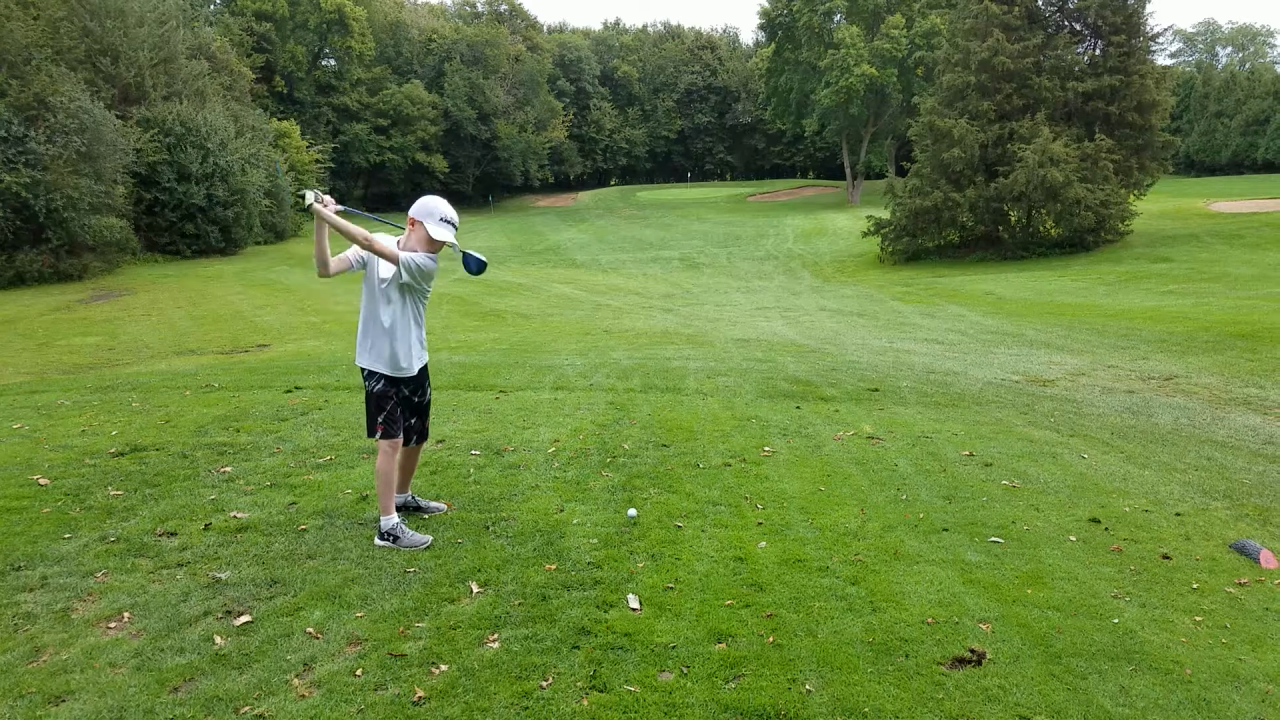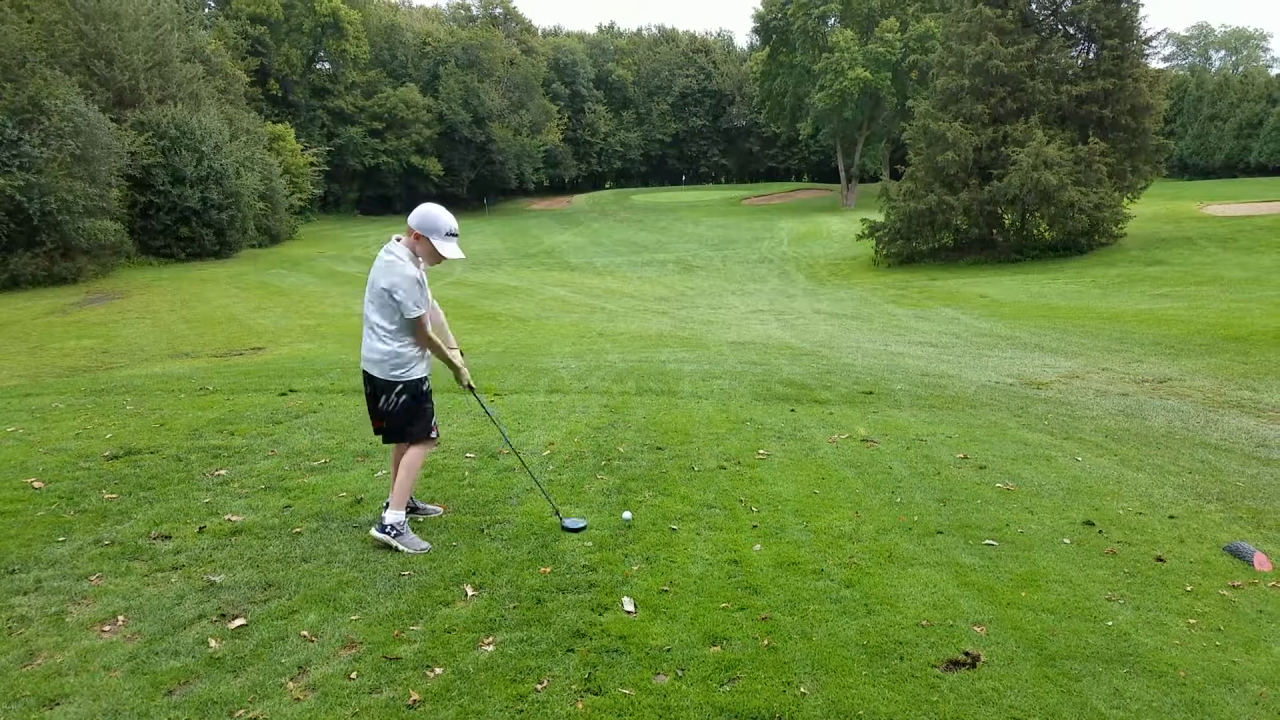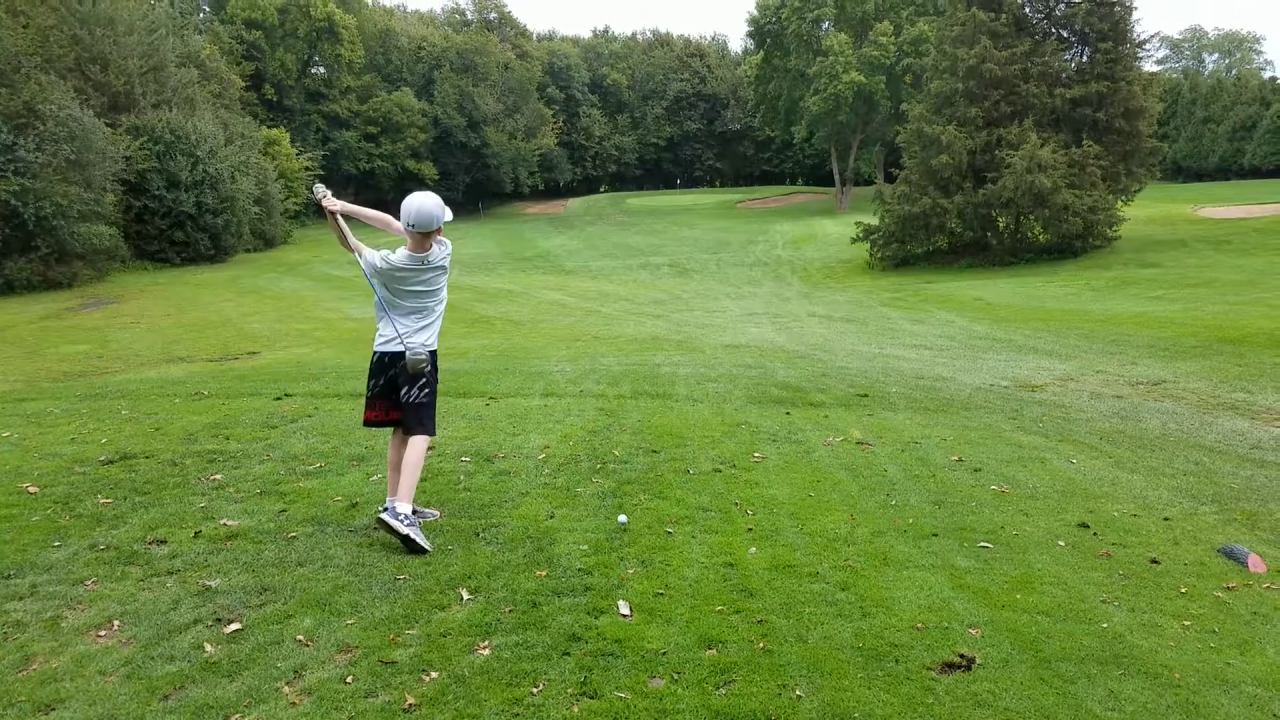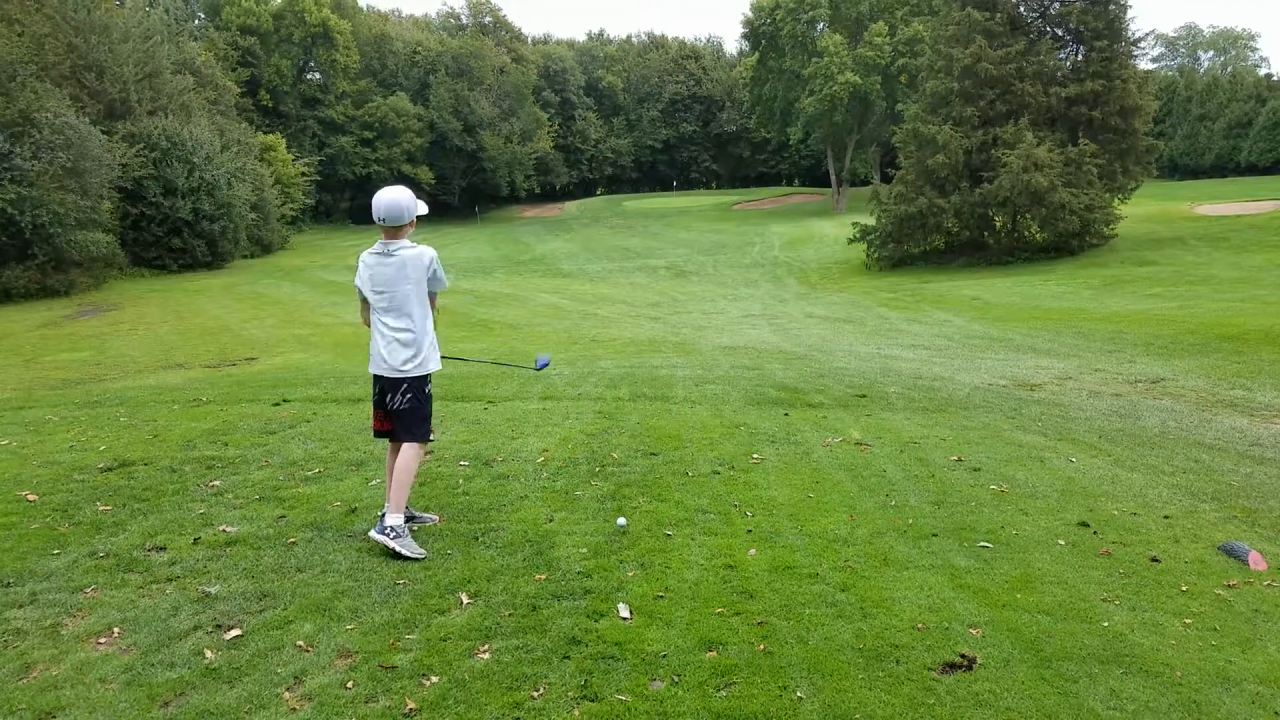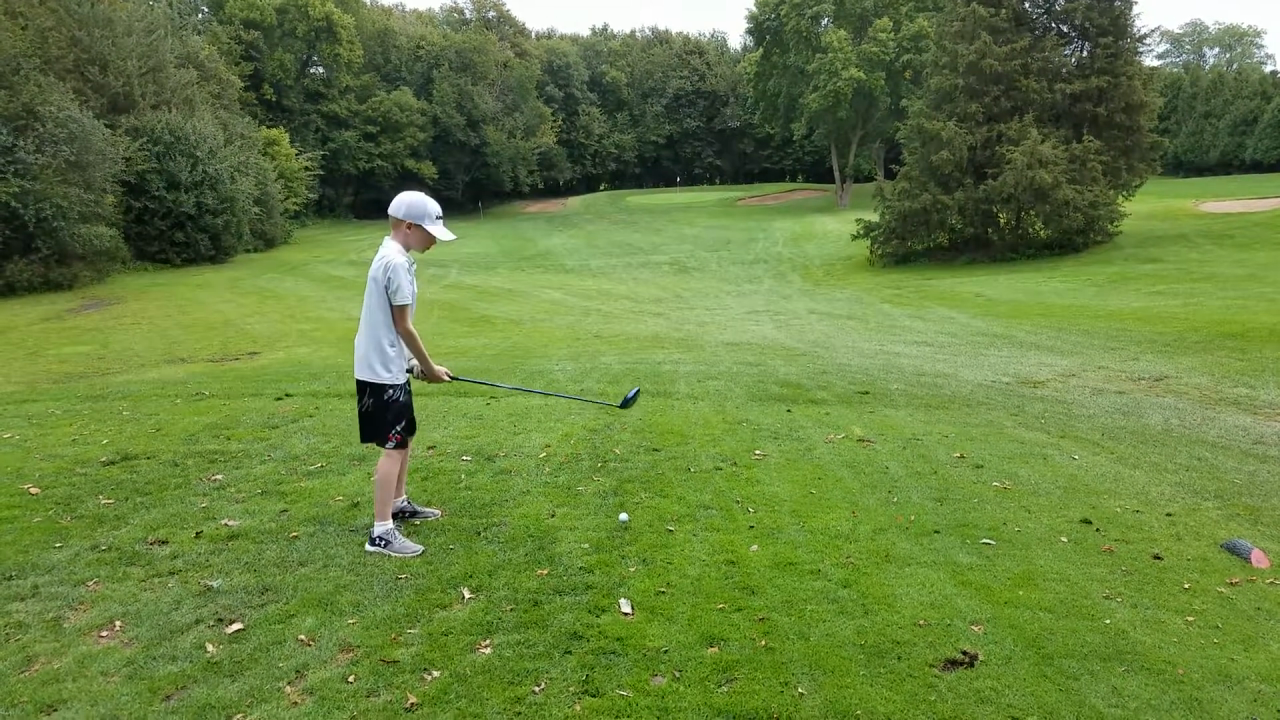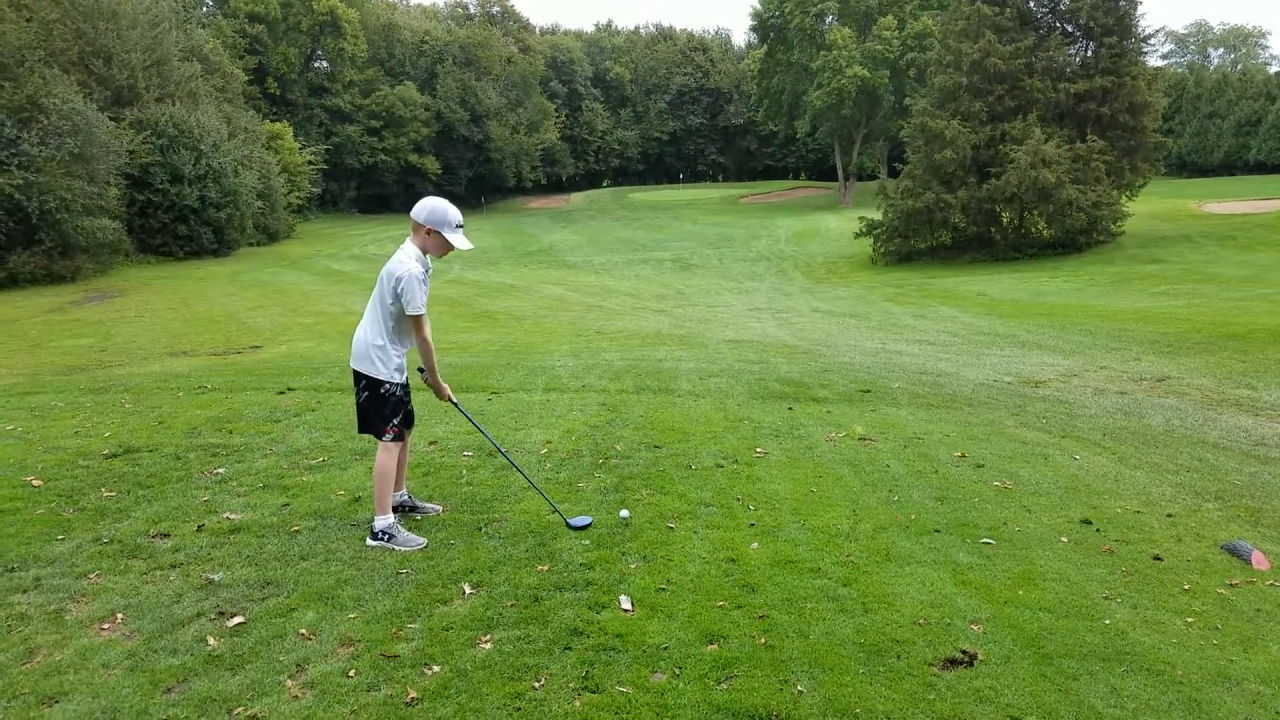
dt=0.7s
person 1, frame 1
left shoulder: (425, 265)
right shoulder: (377, 248)
left elbow: (369, 243)
right elbow: (326, 270)
left wrist: (327, 213)
right wrist: (322, 221)
left hip: (413, 365)
right hip: (379, 364)
left knee: (415, 438)
right knee: (391, 441)
left ankle: (403, 498)
right ankle: (388, 527)
person 1, frame 2
left shoulder: (395, 250)
right shoulder: (401, 269)
left elbow: (430, 305)
right elbow: (424, 334)
left wrist: (453, 347)
right wrist: (455, 365)
left hip: (382, 363)
right hip: (397, 368)
left knee: (412, 434)
right knee: (422, 438)
left ankle: (399, 499)
right ankle: (392, 523)
person 1, frame 3
left shoulder: (386, 265)
right shoulder: (443, 251)
left elbow: (351, 245)
right elbow: (391, 224)
left wrist: (336, 213)
right wrist: (344, 207)
left hip: (385, 352)
right hip: (420, 354)
left knee: (400, 429)
right knee: (420, 432)
left ankle: (395, 503)
right ankle: (400, 510)
person 1, frame 4
left shoulder: (366, 261)
right shoulder: (425, 256)
left elbow: (366, 318)
right elbow: (432, 306)
left hip: (381, 364)
right hip: (414, 364)
left knee: (397, 438)
right knee: (414, 441)
left ankle: (395, 509)
right ankle: (391, 524)
person 1, frame 5
left shoulder: (391, 257)
right shoulder: (396, 263)
right elbow: (404, 326)
left wrist: (415, 362)
right wrist: (429, 366)
left hip: (389, 364)
right hip: (382, 368)
left knee: (404, 435)
right knee: (393, 446)
left ankle: (398, 502)
right ankle: (381, 533)
person 1, frame 6
left shoulder: (414, 260)
right shoulder: (409, 270)
left elbow: (419, 324)
right elbow: (421, 333)
left wrist: (429, 371)
right wrist: (436, 381)
left hip: (389, 358)
right hip: (378, 361)
left knee: (404, 429)
right knee: (390, 438)
left ankle: (399, 496)
right ankle: (383, 526)
